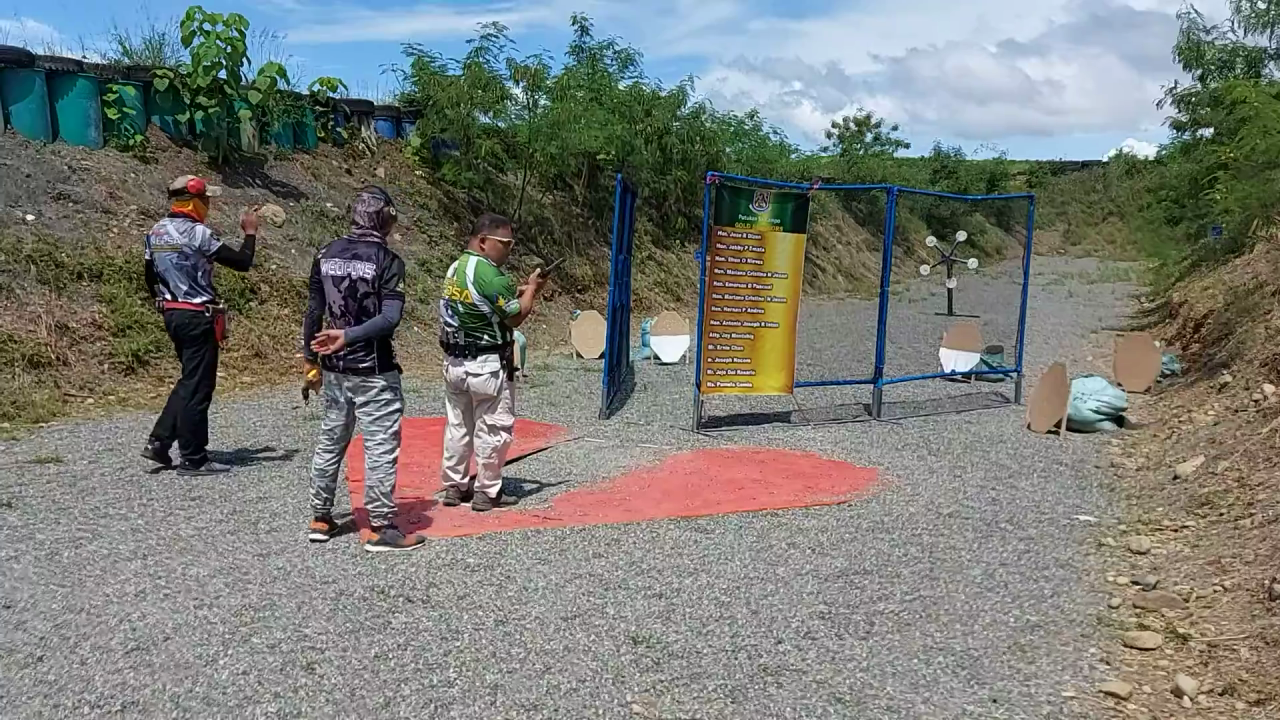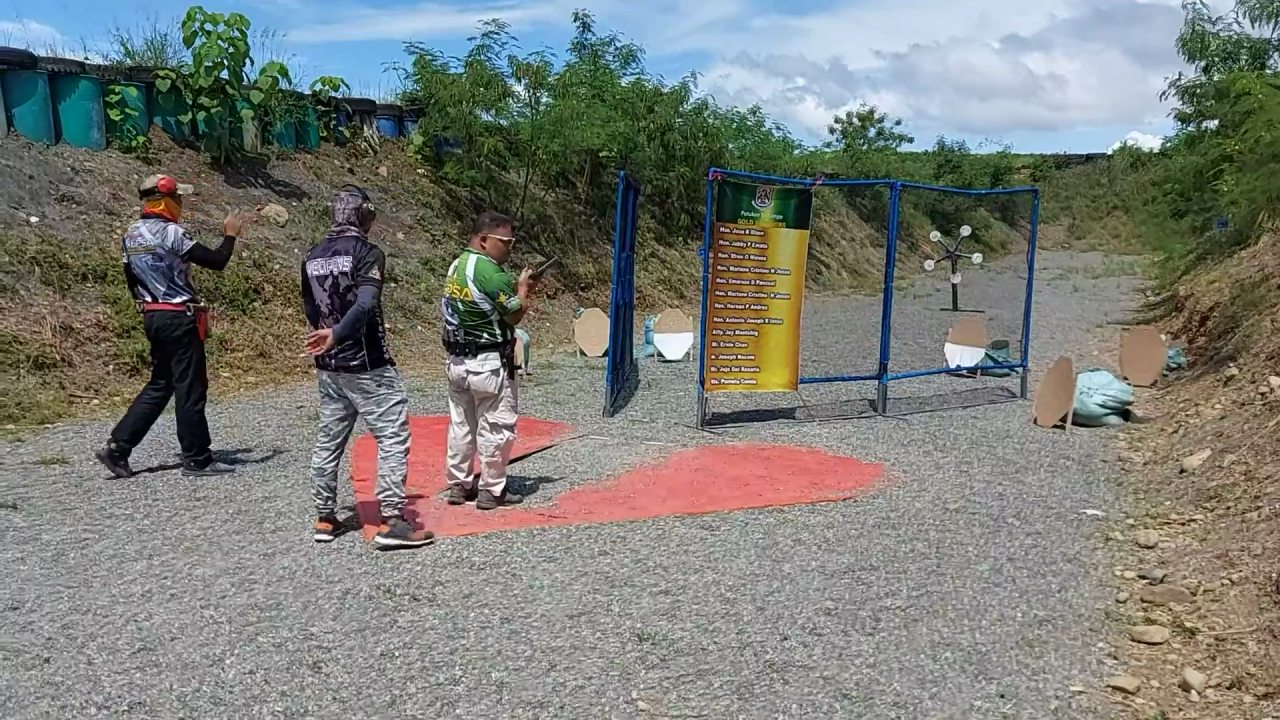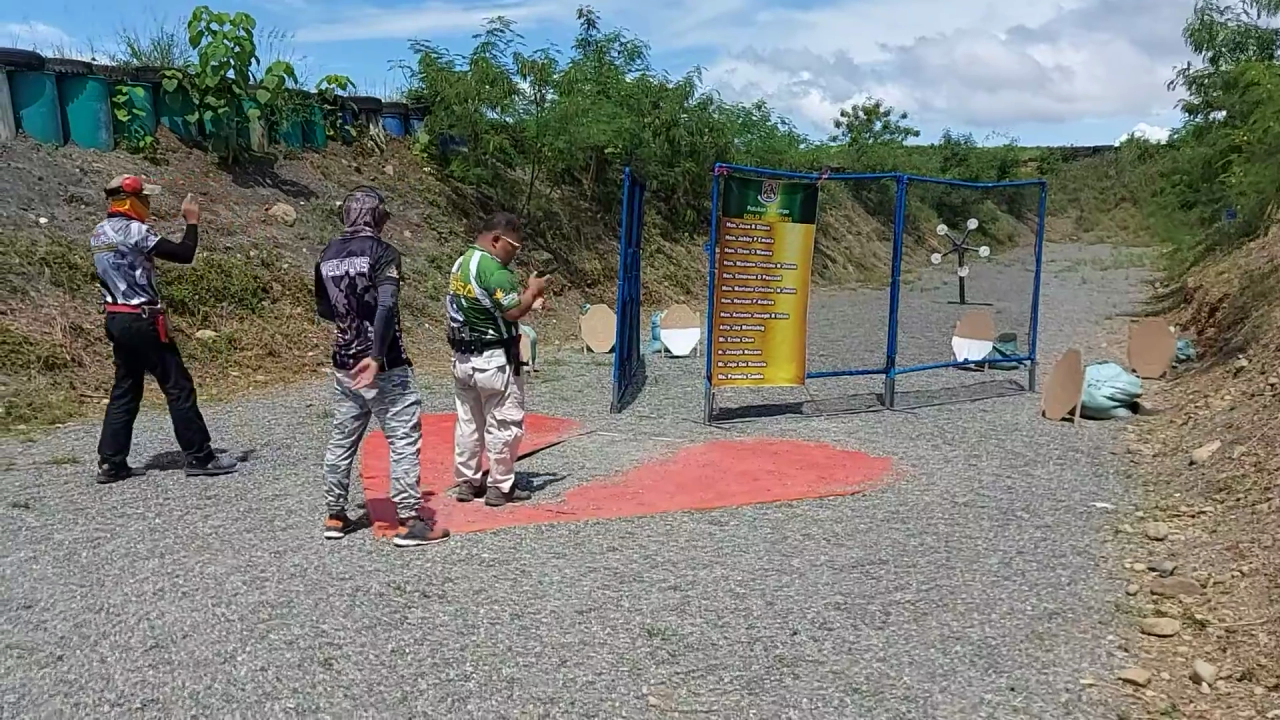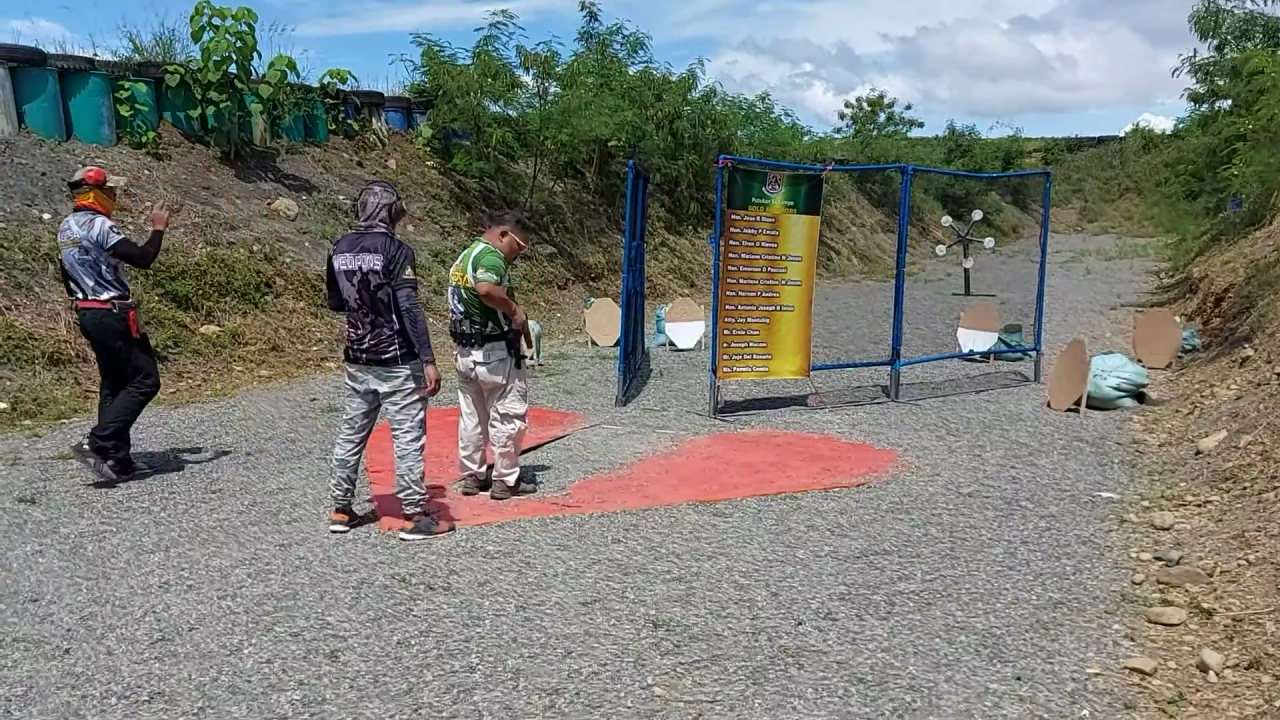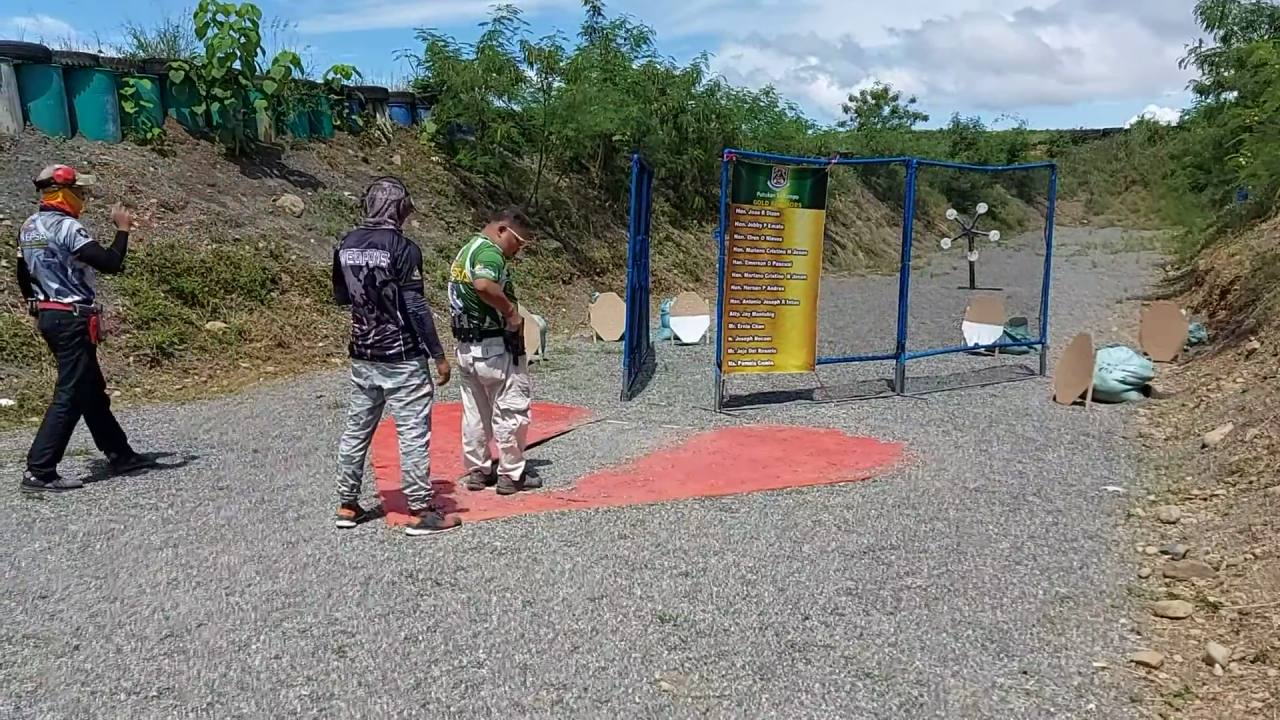
dt=0.3s
person 1, frame 1
left shoulder: (327, 255)
right shoulder: (386, 260)
left elbow: (314, 313)
right elbow: (390, 319)
left wrist: (310, 359)
right wrist: (347, 337)
left hip: (336, 369)
right hip: (374, 370)
left knee: (330, 441)
right knee: (381, 447)
left ankle: (321, 519)
right ankle: (381, 529)
person 1, frame 2
left shoulder: (312, 257)
right shoulder: (367, 253)
left elbow: (312, 313)
right elbow: (366, 304)
right wrist: (335, 335)
left hip: (330, 368)
right hip: (368, 366)
left knee: (328, 441)
right knee: (393, 438)
left ankle: (325, 519)
right ankle: (391, 522)
person 1, frame 3
left shoulder: (327, 256)
right shoulder: (382, 252)
left elbow: (324, 311)
right elbow: (386, 305)
right wrist: (376, 356)
left hip: (345, 364)
right hip: (379, 363)
left knee: (342, 439)
right knee: (404, 439)
left ankle: (335, 516)
right ankle: (409, 522)
person 1, frame 4
left shoulder: (339, 250)
right shoulder: (396, 250)
left elbow: (335, 302)
right elbow: (409, 308)
right wrist: (428, 360)
left hip: (358, 359)
right hip: (397, 360)
left knee: (351, 433)
right knee: (409, 437)
left ankle: (341, 510)
right ankle: (414, 516)
person 1, frame 5
left shoulder: (346, 245)
right shoulder: (403, 248)
left elbow: (340, 296)
right elbow: (416, 308)
right wrist: (438, 355)
left hip: (362, 355)
right hip: (402, 356)
left knee: (356, 429)
right knee: (413, 432)
left ankle: (347, 505)
right ankle: (420, 512)
person 2, frame 1
left shoulder: (156, 232)
right shoulder: (197, 233)
left elbow: (150, 277)
right elbow: (241, 262)
right wrist: (250, 233)
left hip: (173, 315)
right hip: (198, 317)
left knee: (190, 381)
right knee: (198, 388)
left ankle: (158, 441)
right ankle: (193, 460)
person 2, frame 2
left shoulder: (131, 234)
right shoulder: (170, 233)
left elbow: (132, 280)
right elbow: (216, 261)
right wrist: (230, 234)
left hip: (153, 317)
right hip: (179, 318)
left knee: (159, 385)
right knee: (190, 390)
left ankle: (117, 447)
right ankle: (197, 460)
person 2, frame 3
left shoulder: (99, 233)
right shoulder: (135, 230)
right elbow: (184, 255)
right wrist: (192, 222)
left hip: (115, 319)
right hip: (141, 320)
left knee: (125, 391)
right knee: (178, 386)
left ankle: (111, 463)
right ankle: (201, 458)
person 2, frame 4
left shoulder: (65, 228)
right shoulder: (99, 226)
left elbow: (68, 276)
right elbow: (143, 258)
right wrist: (158, 228)
left hip: (87, 315)
right hip: (113, 314)
left knee: (114, 386)
right knee: (145, 380)
left ankle: (115, 458)
right ankle: (96, 444)
person 2, frame 5
left shoulder: (29, 227)
right shoulder: (67, 227)
left elbow: (22, 275)
right elbow: (110, 263)
left wrist: (38, 310)
right wrist: (123, 229)
left hip: (48, 316)
right hip: (72, 318)
left knee: (91, 388)
right knee: (71, 395)
left ankle: (119, 455)
right ankle: (39, 470)
person 3, frame 1
left shoulder: (456, 268)
right shoulder: (490, 274)
right elbow: (515, 317)
left wrist: (515, 293)
right wrist: (531, 290)
left hip: (454, 361)
right hip: (486, 364)
left knee: (458, 426)
right knee: (493, 429)
left ankle: (454, 487)
right ankle: (487, 493)
person 3, frame 2
left shoulder: (457, 266)
right shoulder: (490, 272)
right elbow: (514, 315)
left wrist: (514, 288)
right wrist: (523, 288)
left hip: (458, 359)
right hip: (488, 362)
left knee: (461, 425)
right knee: (496, 427)
left ankle: (459, 485)
right ankle: (492, 491)
person 3, frame 3
left shoulder: (461, 263)
right shoulder: (492, 267)
right elbow: (513, 311)
left wrist: (525, 298)
right wrist: (532, 289)
left hip: (463, 356)
right hip: (494, 359)
left knee: (469, 422)
right knee: (504, 423)
left ankle: (467, 482)
right ankle: (500, 487)
person 3, frame 4
left shoulder: (466, 255)
right shoulder: (490, 256)
right elbow: (485, 290)
left wrist: (506, 312)
right wrist: (514, 310)
left hip: (465, 350)
right hip: (495, 351)
left knee: (472, 417)
right knee: (508, 417)
left ankle: (471, 476)
right ankle: (506, 480)
person 3, frame 5
left shoulder: (466, 250)
right shoulder: (488, 251)
right elbow: (484, 286)
left wrist: (504, 311)
right wrist: (511, 311)
left hip: (466, 346)
right hip: (495, 346)
left knee: (475, 412)
right knee: (512, 411)
left ankle: (477, 471)
right ankle: (511, 475)
